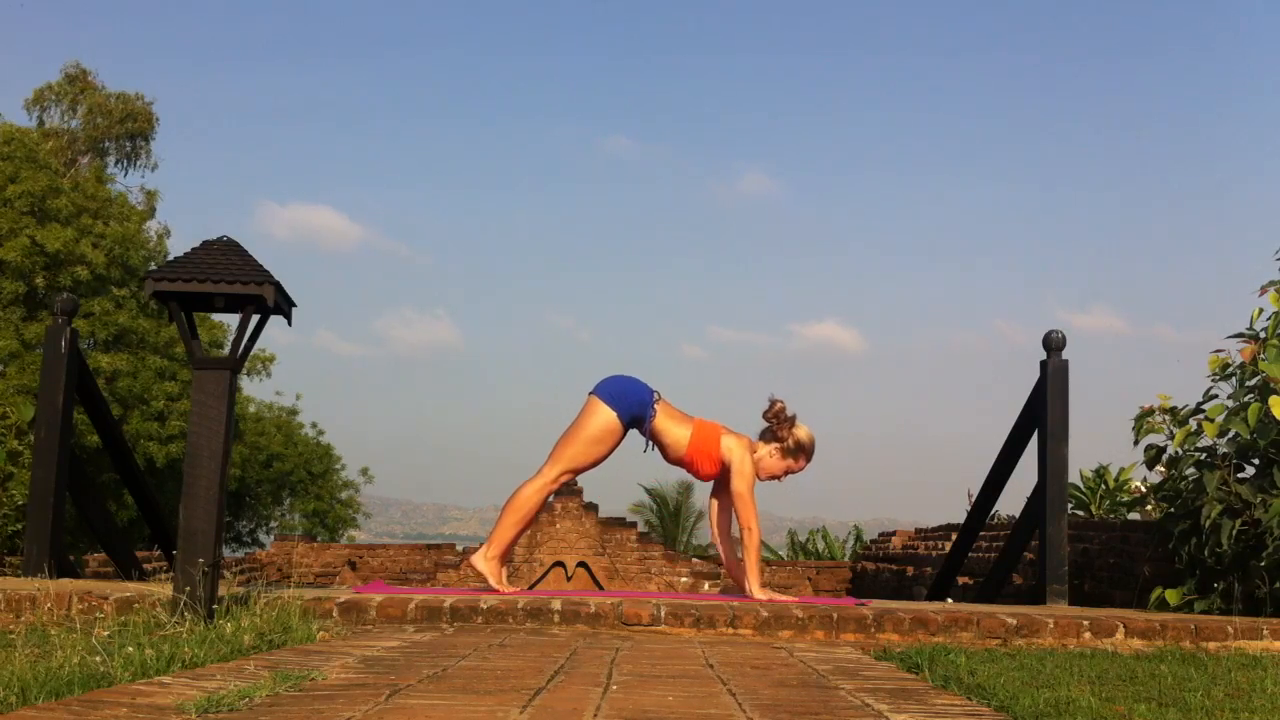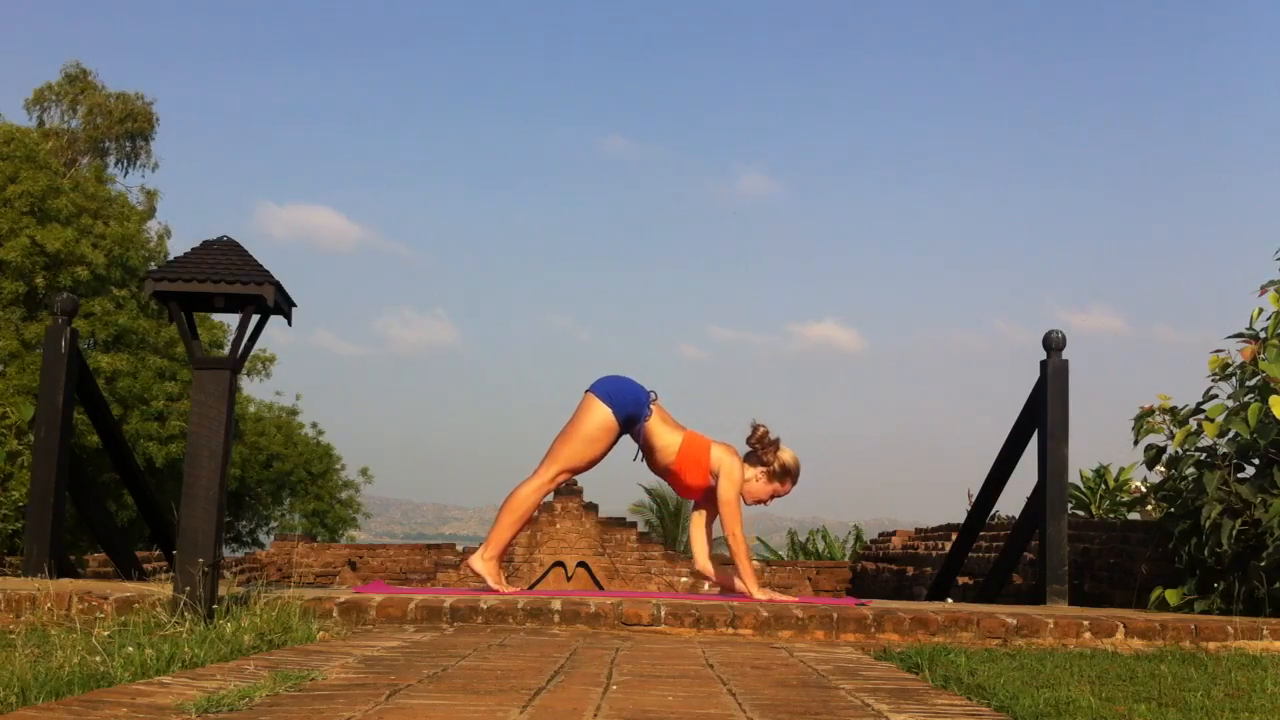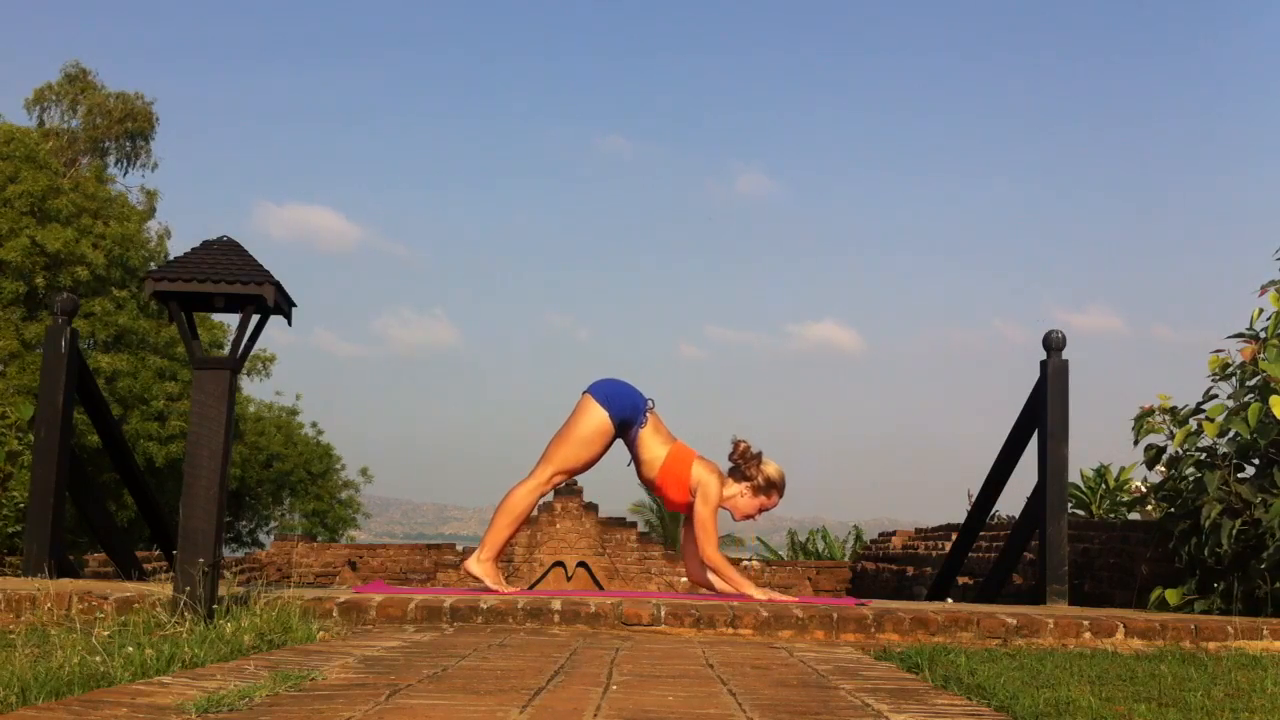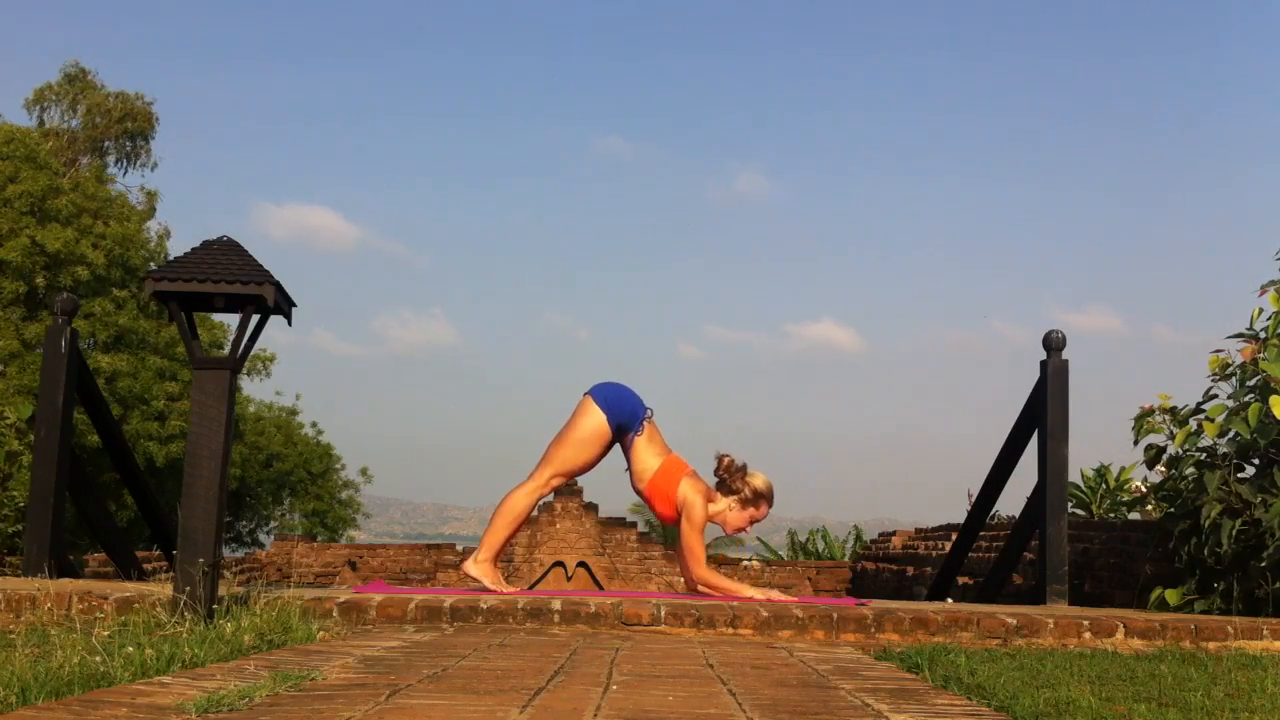
dt=0.3s
person 1, frame 1
left shoulder: (730, 467)
right shoulder: (740, 453)
left elbow: (721, 537)
right elbow: (749, 527)
left wrist: (746, 585)
right wrist: (756, 589)
left hip: (631, 405)
right hip: (626, 398)
left knee: (555, 478)
right knee: (552, 476)
left ankle: (497, 559)
right ankle: (489, 555)
person 1, frame 2
left shoulder: (711, 489)
right shoulder: (729, 466)
left elbow: (702, 561)
right elbow: (734, 535)
left wrist: (749, 588)
right wrist: (756, 589)
left hip: (624, 407)
right hip: (619, 399)
left knee: (552, 479)
right knee: (548, 476)
left ankle: (493, 558)
right ankle: (487, 556)
person 1, frame 3
left shoulder: (699, 497)
right shoulder: (709, 483)
left elbow: (696, 570)
right elbow: (709, 554)
left wrist: (745, 591)
right wrist: (751, 589)
left hip: (620, 410)
right hip: (616, 402)
left knee: (548, 480)
right knee: (544, 478)
left ankle: (489, 560)
right ankle: (483, 558)
person 1, frame 4
left shoulder: (696, 504)
right shoulder: (695, 500)
left elbow: (694, 580)
right elbow: (699, 573)
left wrist: (748, 593)
right wrist: (751, 591)
left hip: (621, 415)
right hip: (614, 406)
left knee: (547, 483)
right knee: (543, 480)
left ankle: (488, 562)
right ankle: (481, 560)
